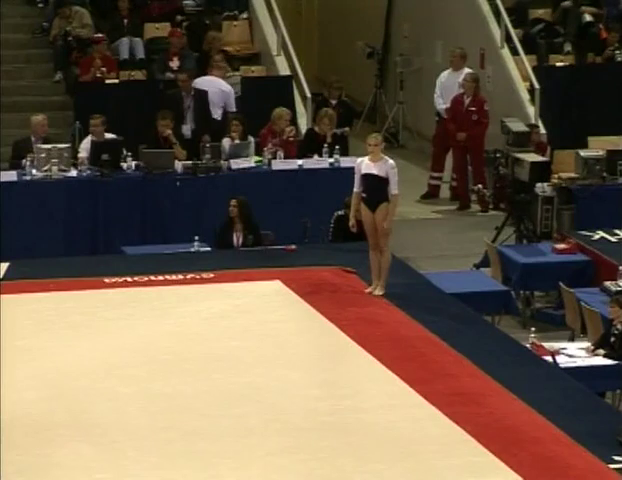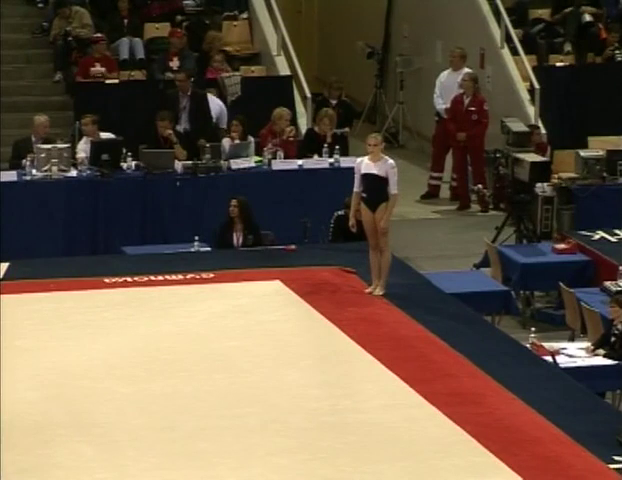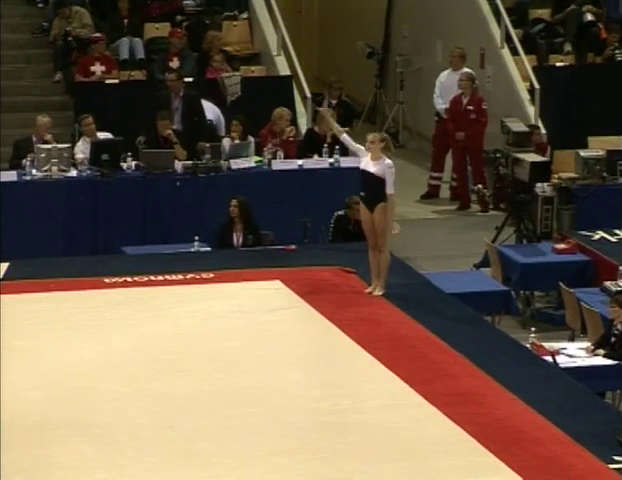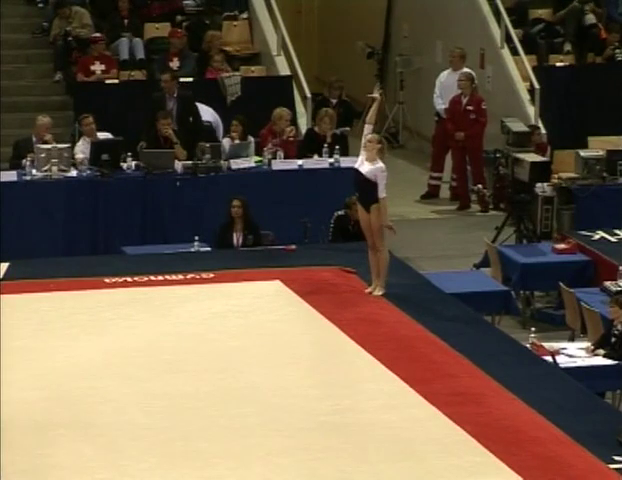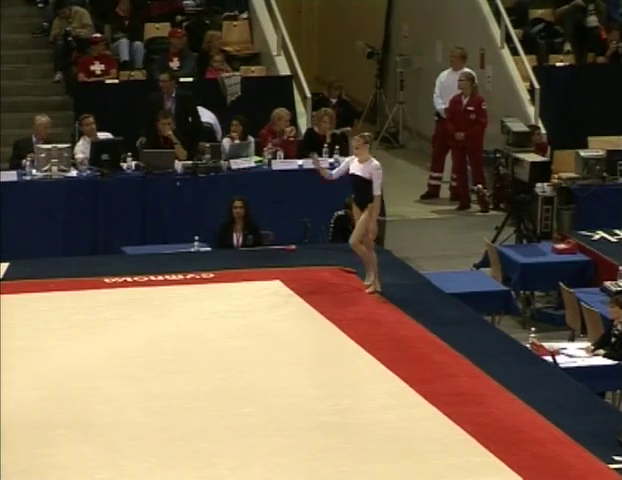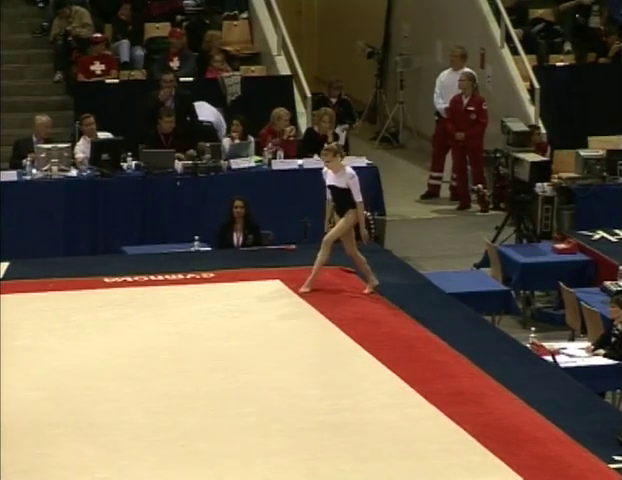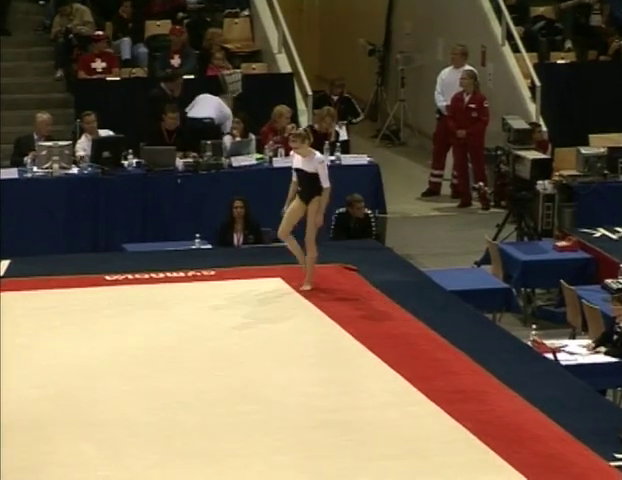
dt=0.4s
person 1, frame 1
left shoulder: (389, 164)
right shoulder: (360, 163)
left elbow: (394, 193)
right elbow: (357, 190)
left wrist: (390, 219)
right wrist: (352, 215)
left hip: (381, 205)
right hip: (366, 205)
left knee: (383, 246)
right knee: (372, 246)
left ankle: (382, 284)
right ankle: (374, 282)
person 1, frame 2
left shoulder: (389, 164)
right shoulder: (360, 163)
left elbow: (393, 193)
right elbow: (357, 190)
left wrist: (386, 218)
right wrist: (352, 215)
left hip: (381, 205)
right hip: (366, 205)
left knee: (383, 246)
right knee: (372, 245)
left ankle: (382, 284)
right ankle: (374, 282)
person 1, frame 3
left shoulder: (387, 165)
right shoulder: (364, 154)
left elbow: (390, 193)
right elbow: (344, 137)
left wrist: (391, 219)
right wrist: (328, 118)
left hip: (380, 205)
right hip: (365, 203)
left knee: (381, 246)
right knee: (372, 245)
left ankle: (381, 284)
right ankle: (374, 282)
person 1, frame 4
left shoulder: (380, 168)
right shoulder: (362, 156)
left elbow: (382, 195)
right elbow: (368, 124)
left wrist: (385, 219)
right wrist: (376, 102)
left hip: (374, 206)
right hip: (361, 204)
left knee: (379, 246)
right knee: (370, 245)
left ankle: (381, 284)
right ankle: (374, 282)
person 1, frame 5
left shoulder: (374, 166)
right shoulder: (351, 161)
left elbow: (377, 194)
right elbow: (332, 176)
left wrist: (374, 221)
right wrist: (319, 167)
left hip: (370, 206)
right hip: (357, 205)
left knee: (354, 241)
right knee: (366, 245)
left ankle: (371, 272)
right ankle: (374, 282)
person 1, frame 6
left shoulder: (349, 174)
right shoulder: (326, 172)
left elbow: (358, 201)
left wrist: (363, 227)
right wrist: (327, 223)
left hip: (350, 213)
right hip: (338, 213)
left knee: (327, 241)
right knee: (351, 251)
left ankle: (310, 282)
right ankle: (371, 280)
person 1, frame 7
left shoulder: (318, 159)
right shoulder: (294, 155)
left elbow: (326, 187)
left wrist: (320, 213)
right wrist: (287, 203)
left hip: (315, 198)
right hip: (301, 197)
left knee: (310, 240)
right knee: (282, 232)
left ankle: (308, 280)
right ankle: (304, 261)
person 2, frame 1
right shoulder: (444, 75)
right elbow: (437, 95)
right wrist: (444, 108)
right hip: (443, 117)
right knee: (438, 152)
left ankle: (456, 189)
right ankle: (433, 188)
person 2, frame 2
right shoulder: (444, 75)
right elbow: (437, 95)
right wrist: (443, 109)
right hip: (443, 117)
right knee: (437, 153)
left ankle: (456, 189)
right ankle: (433, 188)
person 2, frame 3
right shoulder: (443, 75)
right elbow: (436, 95)
right wrist: (443, 109)
right hip: (442, 118)
right knee: (437, 152)
left ankle: (456, 189)
right ankle: (433, 188)
person 2, frame 4
left shoulder: (469, 75)
right shoulder: (443, 75)
right elbow: (436, 95)
right wrist: (443, 109)
right hip: (442, 117)
right knee: (437, 152)
right ankle: (433, 188)
person 2, frame 5
left shoulder: (469, 75)
right shoulder: (443, 75)
right elbow: (436, 95)
right wrist: (443, 109)
right hip: (442, 117)
right knee: (437, 153)
right ankle: (433, 188)
person 2, frame 6
right shoulder: (444, 75)
right elbow: (437, 94)
right wrist: (443, 108)
right hip: (443, 117)
right knee: (437, 152)
right ankle: (433, 188)
person 2, frame 7
left shoulder: (470, 72)
right shoulder: (445, 72)
right elbow: (438, 92)
right wrist: (444, 106)
right hip: (444, 114)
right knee: (438, 150)
left ankle: (457, 187)
right ankle: (434, 186)
person 3, frame 1
left shoulder: (481, 101)
right shoulder: (456, 100)
left elbow: (484, 124)
right elbow: (450, 120)
left wrist: (468, 135)
right wrist: (455, 133)
left hip: (475, 142)
right hip: (457, 141)
left knee: (478, 170)
right knee: (460, 171)
left ankle: (483, 202)
right ankle: (464, 201)
person 3, frame 2
left shoulder: (480, 101)
right shoulder: (456, 99)
left elbow: (484, 123)
right elbow: (450, 120)
left wrist: (467, 135)
right wrist: (455, 133)
left hip: (475, 142)
right hip: (458, 141)
left knee: (478, 170)
right knee: (460, 171)
left ankle: (483, 202)
right ankle: (464, 201)
person 3, frame 3
left shoulder: (479, 100)
right shoulder: (455, 100)
left elbow: (482, 123)
right elbow: (449, 120)
left wrist: (466, 134)
right wrist: (454, 133)
left hip: (474, 142)
right hip: (457, 141)
left knee: (478, 170)
right knee: (460, 171)
left ankle: (483, 201)
right ankle: (464, 201)
person 3, frame 4
left shoulder: (478, 101)
right shoulder: (454, 100)
left elbow: (482, 123)
right elbow: (449, 120)
left wrist: (466, 134)
right wrist: (454, 133)
left hip: (473, 142)
right hip: (456, 141)
left knee: (477, 170)
right knee: (459, 171)
left ankle: (483, 202)
right ankle: (464, 201)
person 3, frame 5
left shoulder: (479, 101)
right shoulder: (454, 100)
left elbow: (482, 123)
right elbow: (449, 120)
left wrist: (466, 135)
right wrist: (454, 133)
left hip: (473, 142)
right hip: (456, 141)
left knee: (477, 170)
right knee: (459, 171)
left ankle: (483, 202)
right ankle: (464, 201)
person 3, frame 6
left shoulder: (479, 101)
right shoulder: (455, 100)
left elbow: (483, 123)
right elbow: (449, 120)
left wrist: (466, 134)
right wrist: (454, 133)
left hip: (474, 142)
right hip: (456, 141)
left knee: (477, 170)
right knee: (459, 170)
left ankle: (483, 201)
right ankle: (464, 200)
person 3, frame 7
left shoulder: (480, 99)
right shoulder: (456, 98)
left elbow: (484, 121)
right elbow: (450, 117)
left wrist: (467, 132)
right wrist: (455, 130)
left hip: (475, 139)
right hip: (458, 139)
left knee: (478, 167)
right knee: (460, 168)
left ankle: (484, 199)
right ankle: (465, 198)
